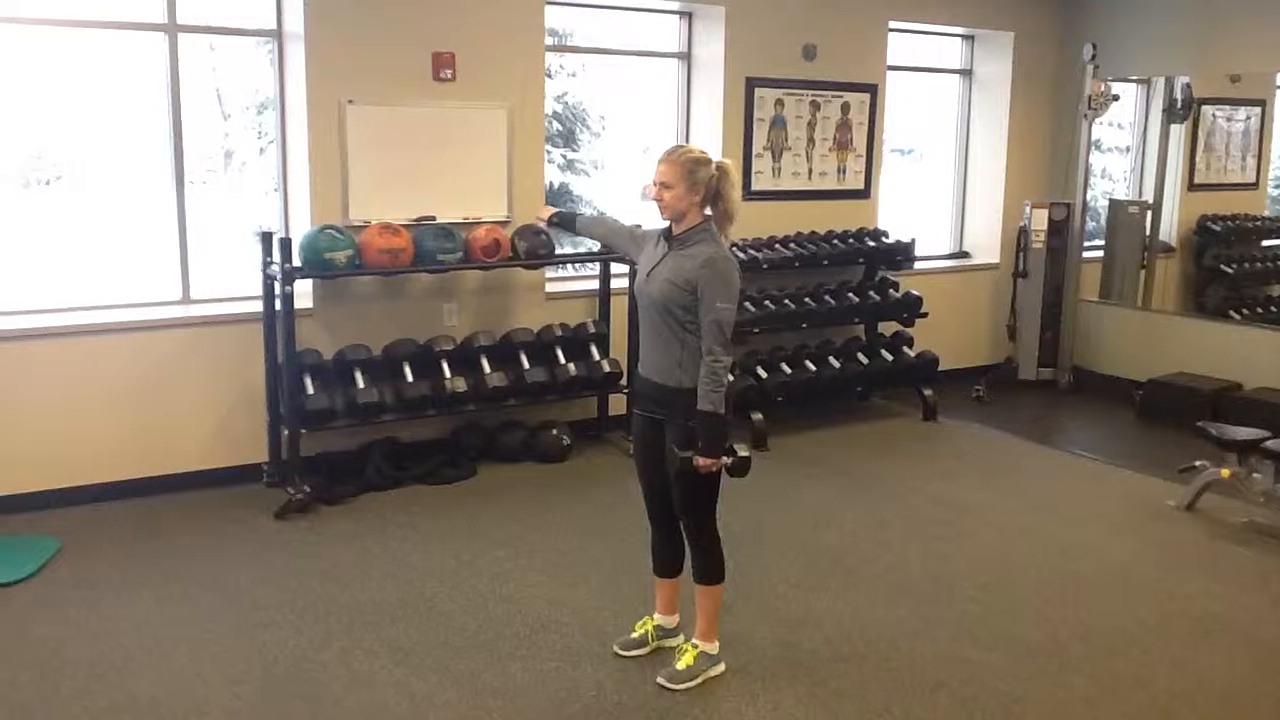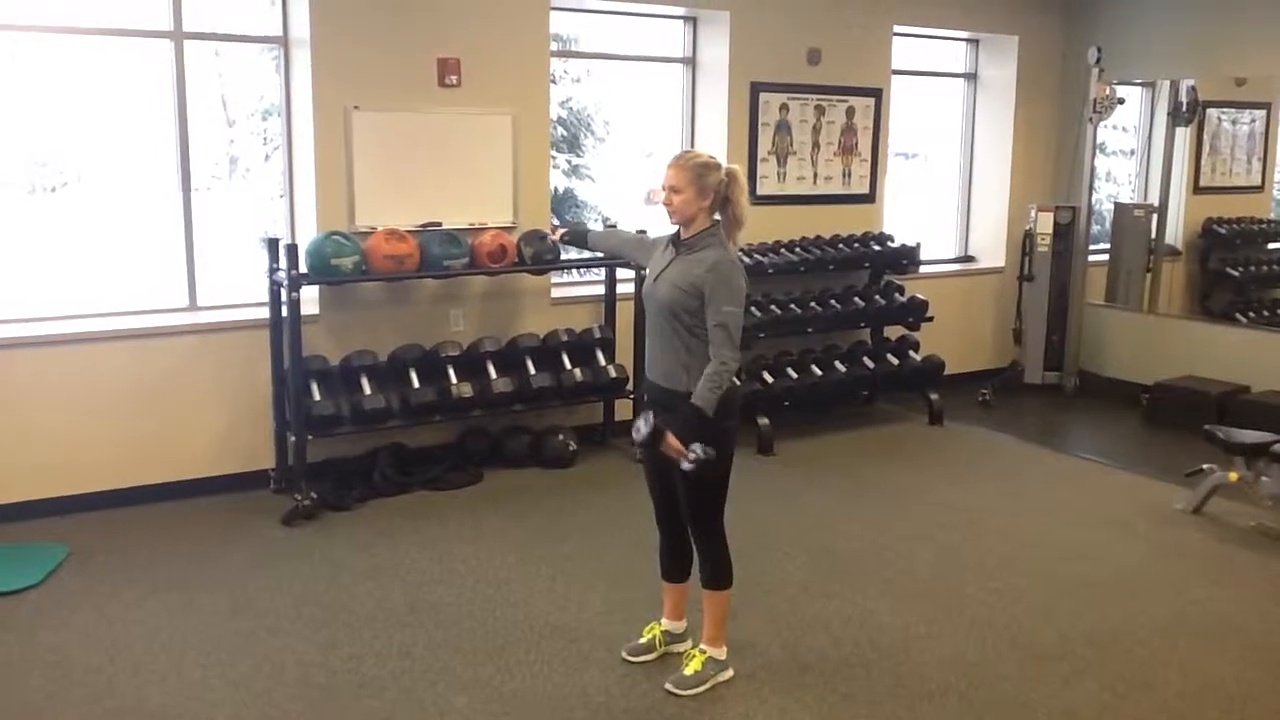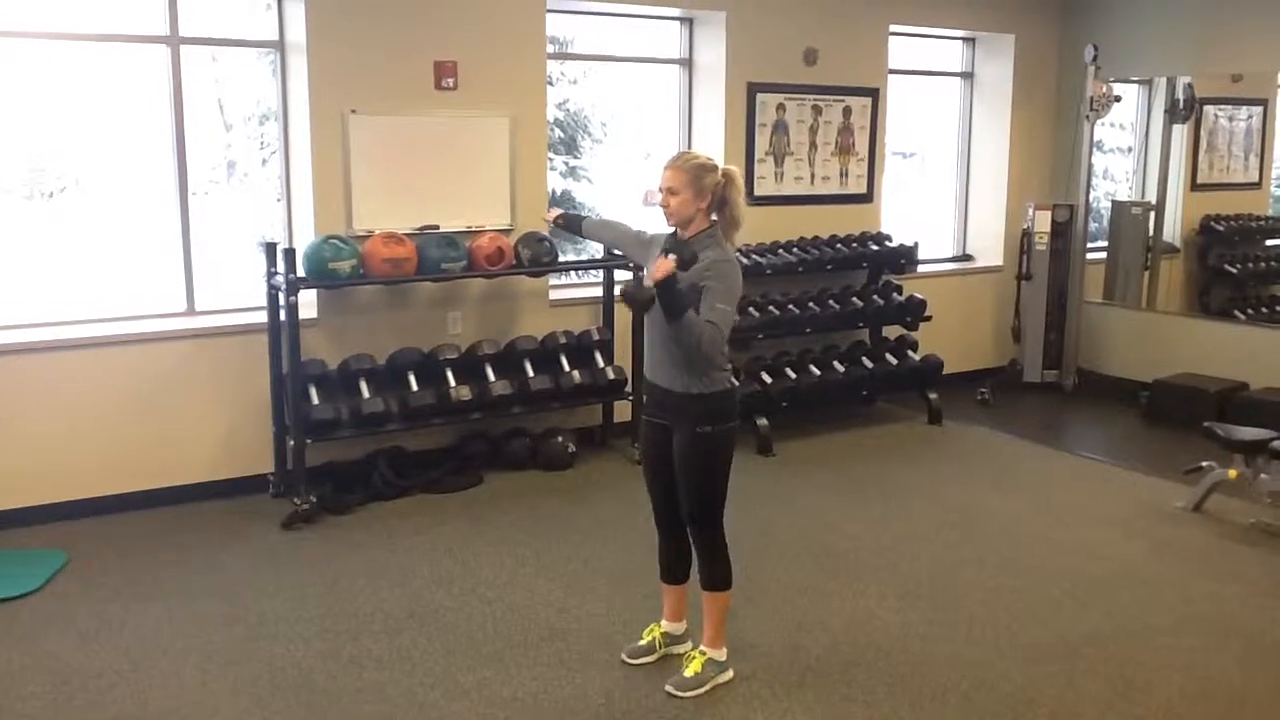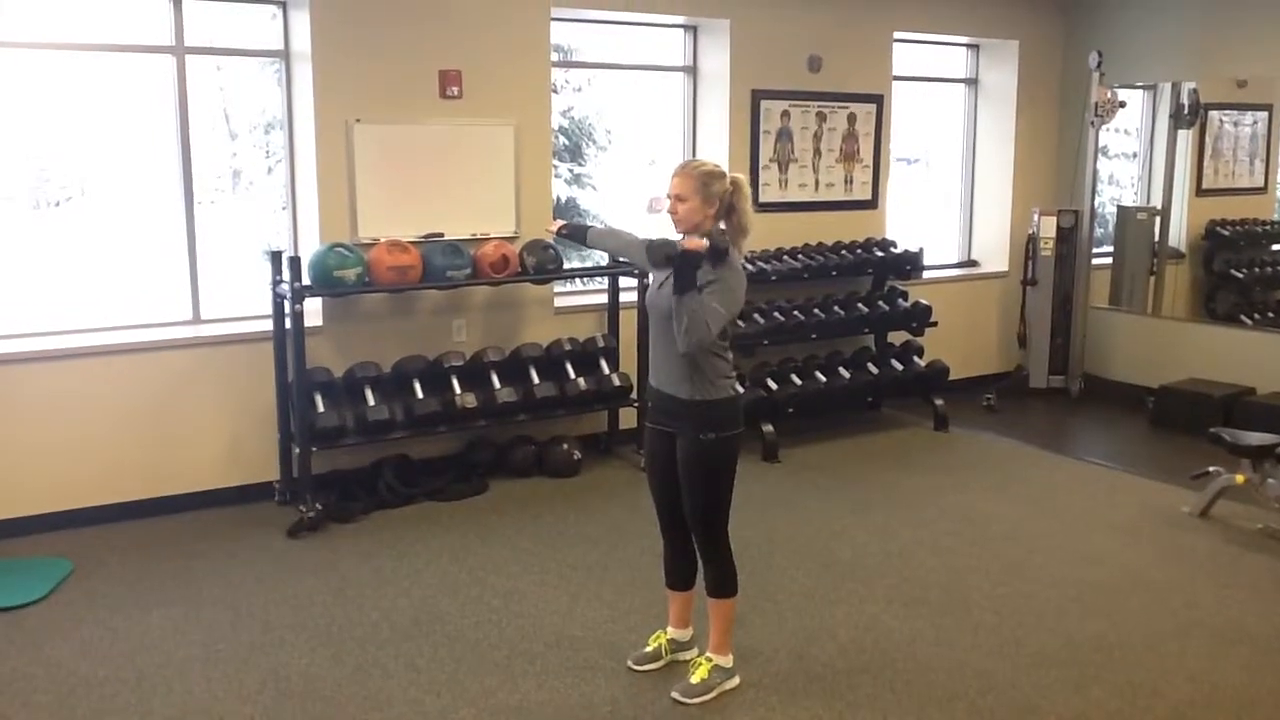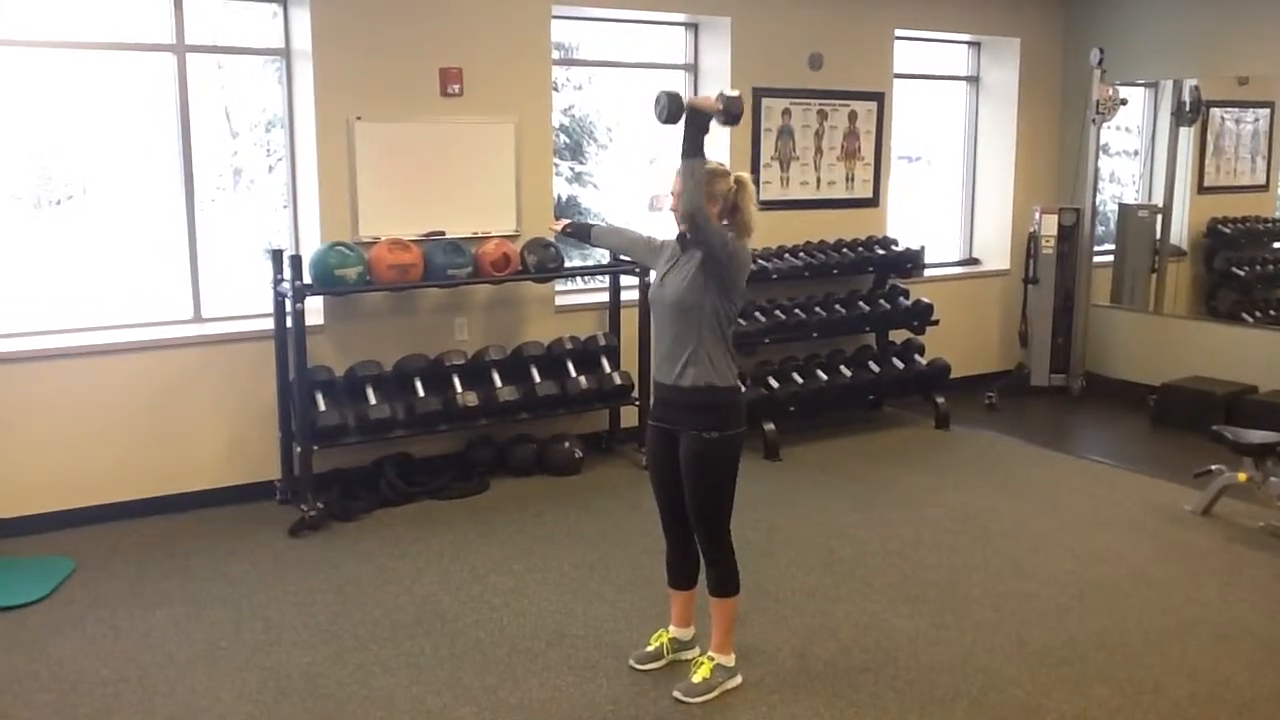
dt=0.7s
person 1, frame 1
left shoulder: (714, 260)
right shoulder: (656, 242)
left elbow: (717, 353)
right elbow: (613, 231)
left wrist: (710, 432)
right wrist: (560, 218)
left hip: (690, 408)
right hip: (649, 398)
left knee: (697, 524)
right knee: (661, 518)
left ankle: (707, 647)
right ankle: (664, 622)
person 1, frame 2
left shoulder: (720, 263)
right shoulder: (665, 247)
left elbow: (724, 355)
right elbow: (623, 242)
left wrist: (694, 421)
right wrist: (574, 236)
left hip: (700, 412)
right hip: (658, 402)
left knee: (704, 528)
right knee: (668, 523)
left ankle: (714, 652)
right ankle: (672, 628)
person 1, frame 3
left shoulder: (719, 263)
right shoulder: (661, 245)
left elbow: (709, 345)
right elbow: (618, 233)
left wrist: (669, 291)
right wrist: (567, 220)
left hip: (704, 412)
right hip: (659, 403)
left knee: (704, 528)
right knee: (668, 523)
left ankle: (714, 653)
right ankle: (672, 629)
person 1, frame 4
left shoulder: (724, 268)
right shoulder: (670, 253)
left elbow: (691, 338)
right elbow: (622, 242)
left wrist: (687, 270)
right wrist: (571, 230)
left hip: (708, 418)
right hip: (664, 409)
left knee: (709, 536)
right knee: (673, 531)
left ankle: (721, 660)
right ankle: (677, 635)
person 1, frame 5
left shoulder: (727, 256)
right shoulder: (673, 251)
left elbow: (697, 208)
right elbow: (625, 239)
left wrist: (696, 130)
right wrist: (574, 229)
left hip: (711, 413)
right hip: (666, 406)
left knee: (711, 535)
right knee: (675, 530)
left ankle: (723, 660)
right ankle: (679, 634)
